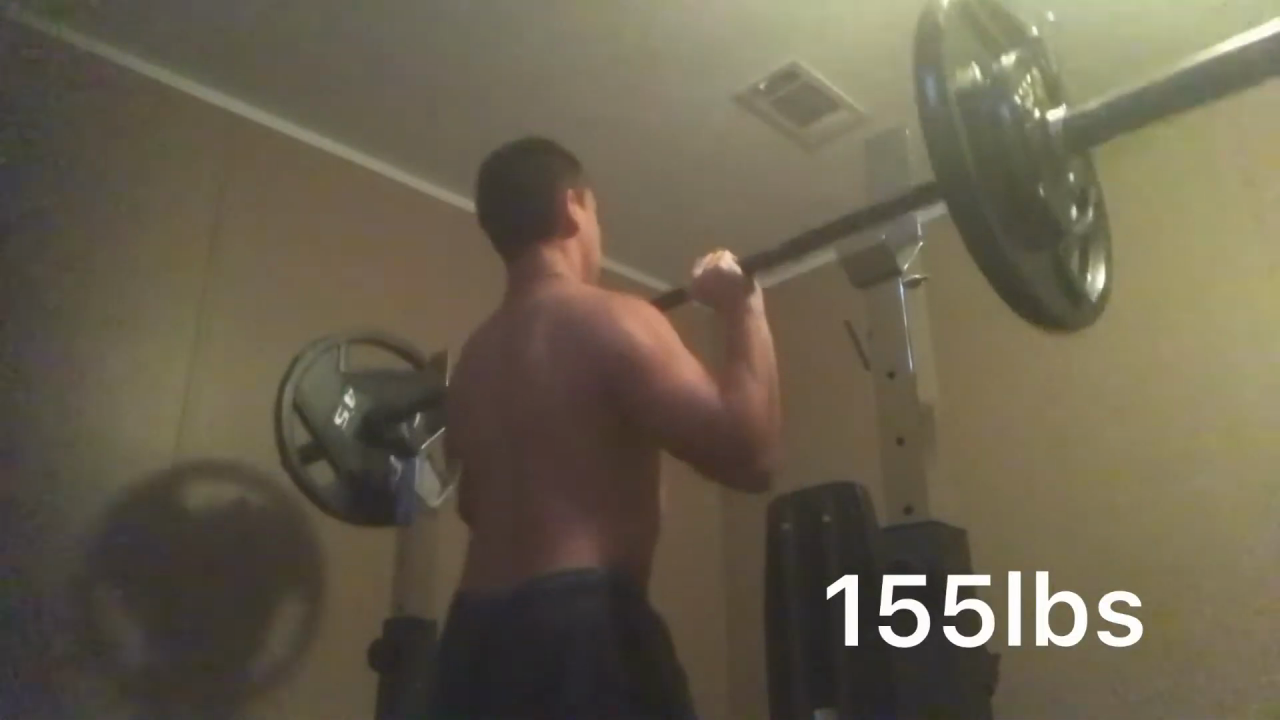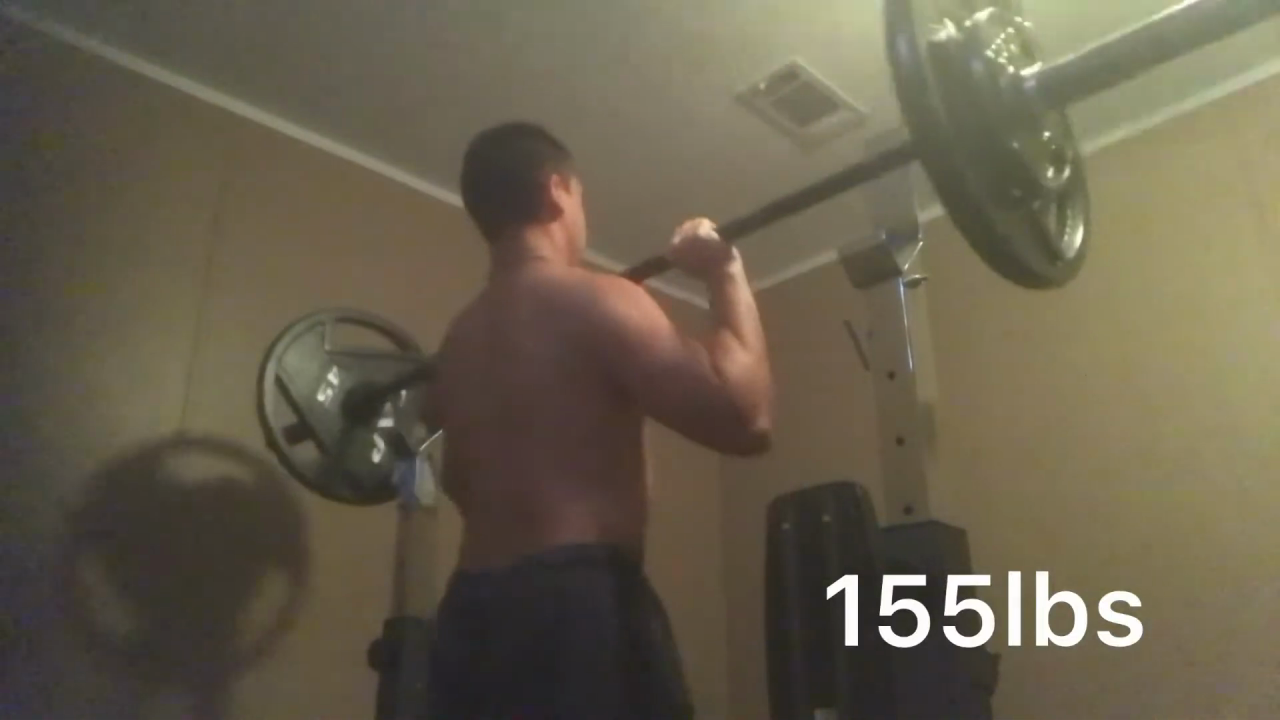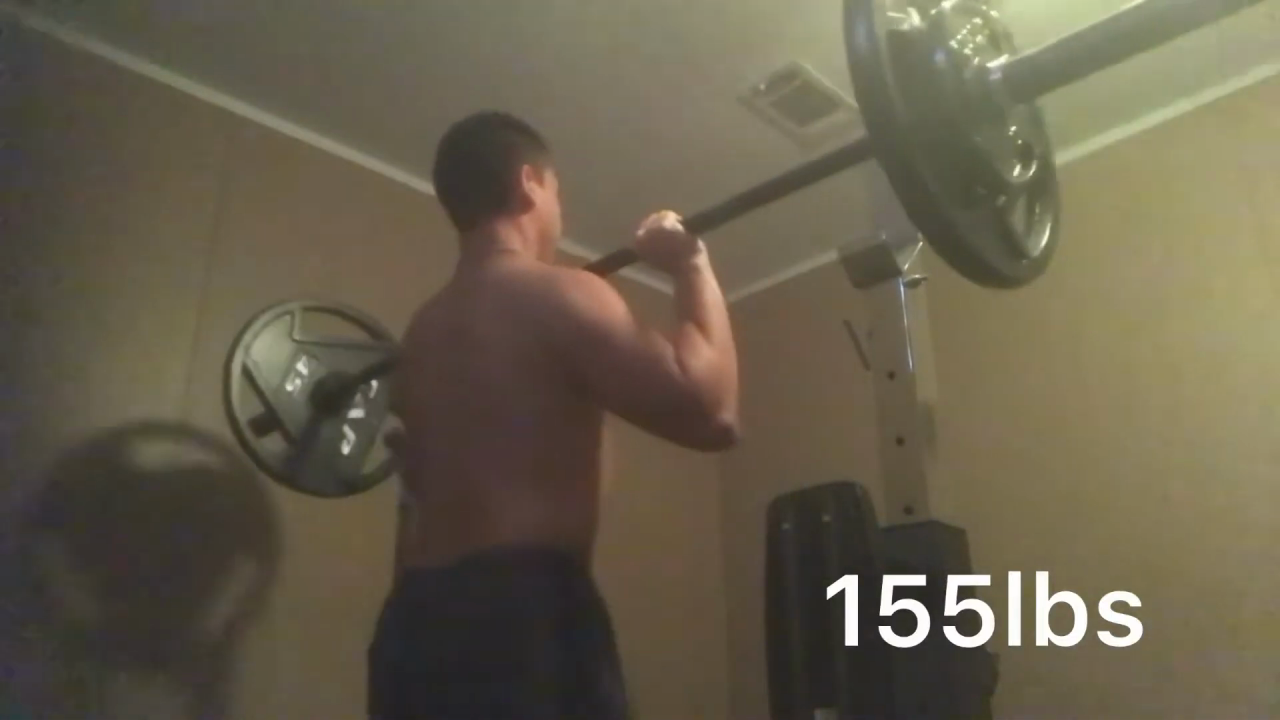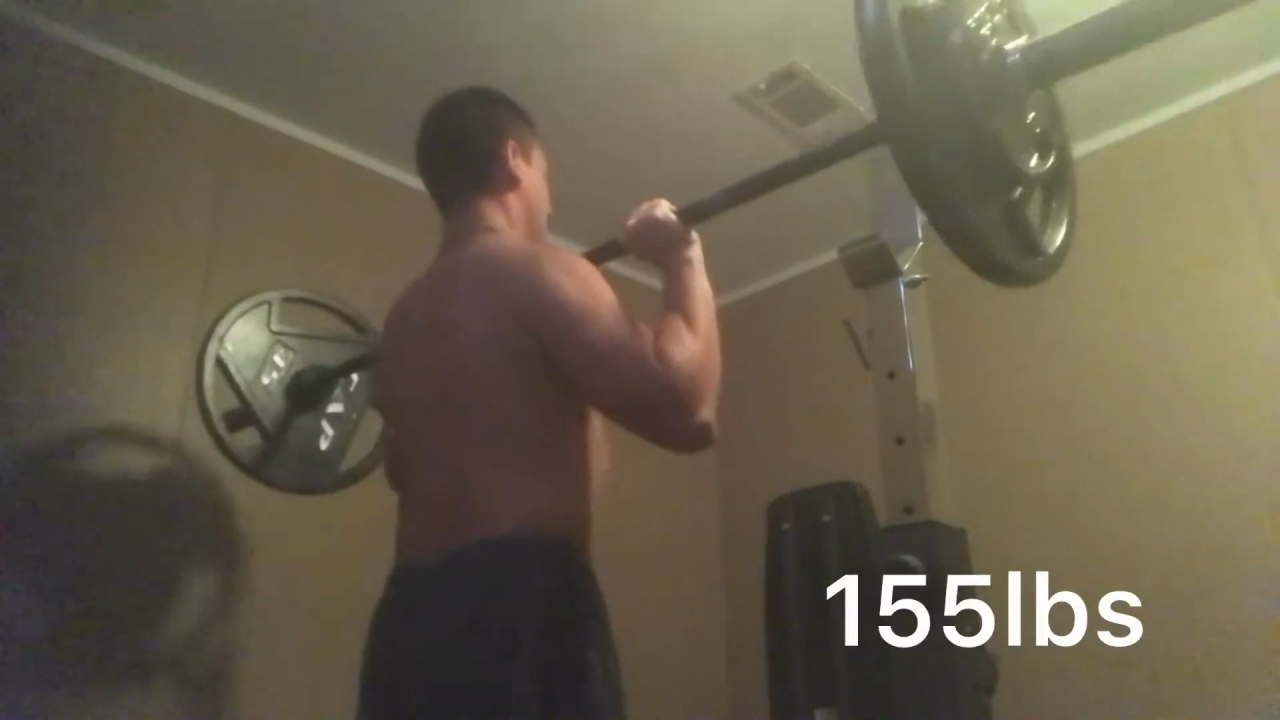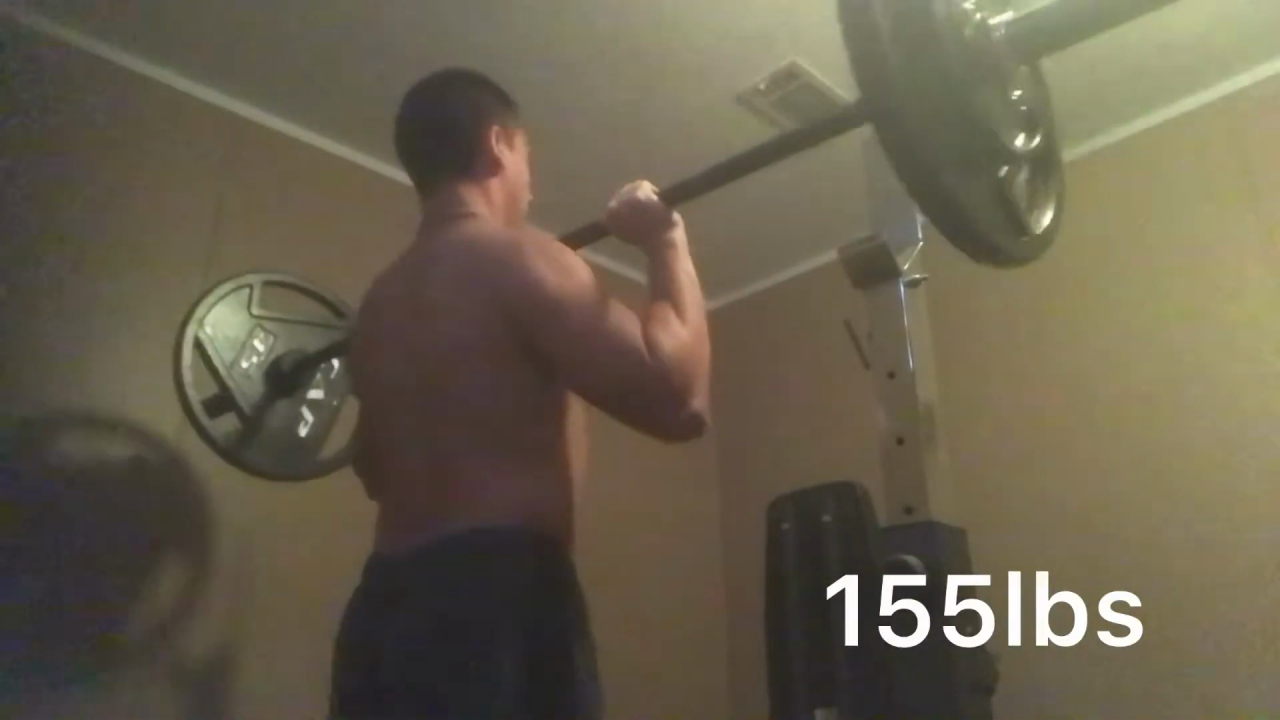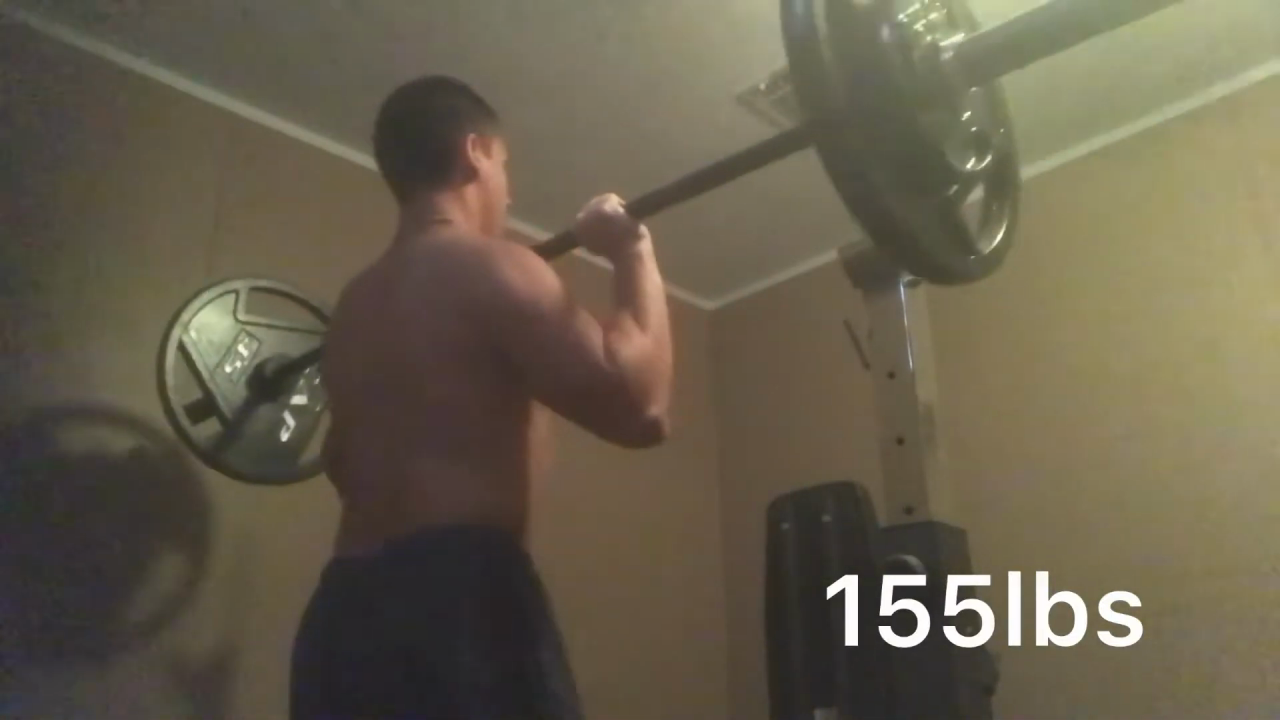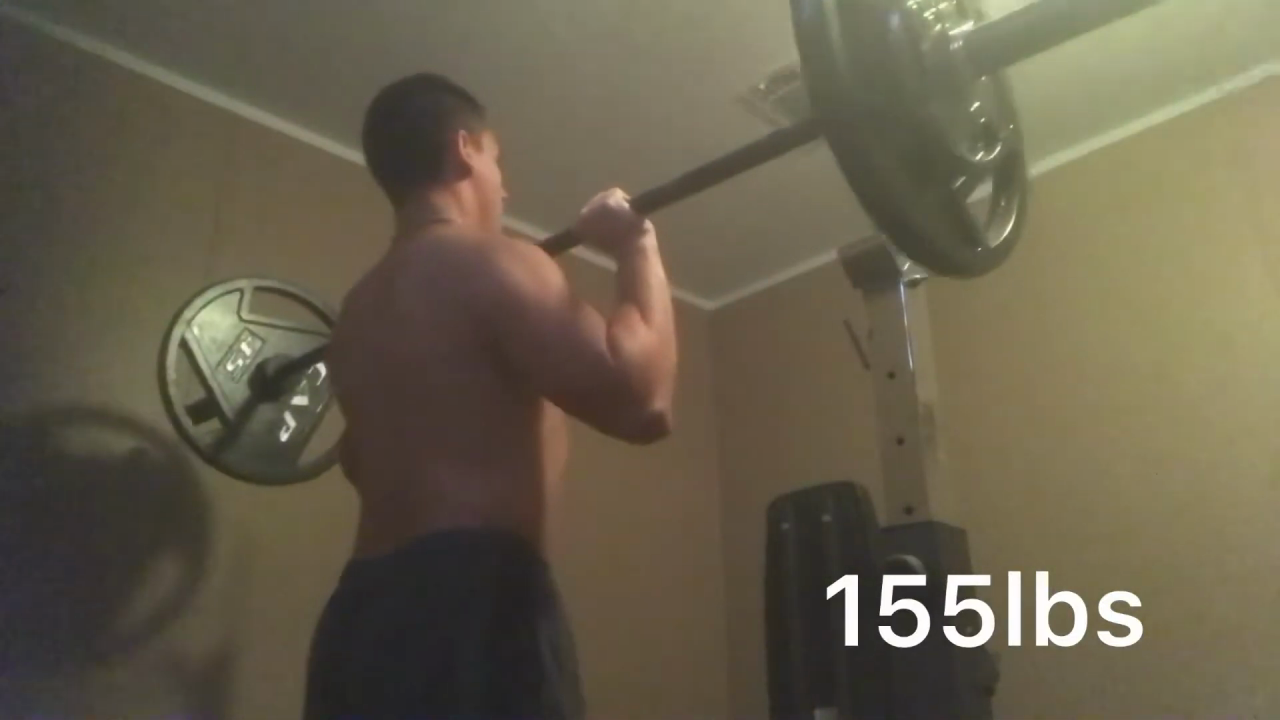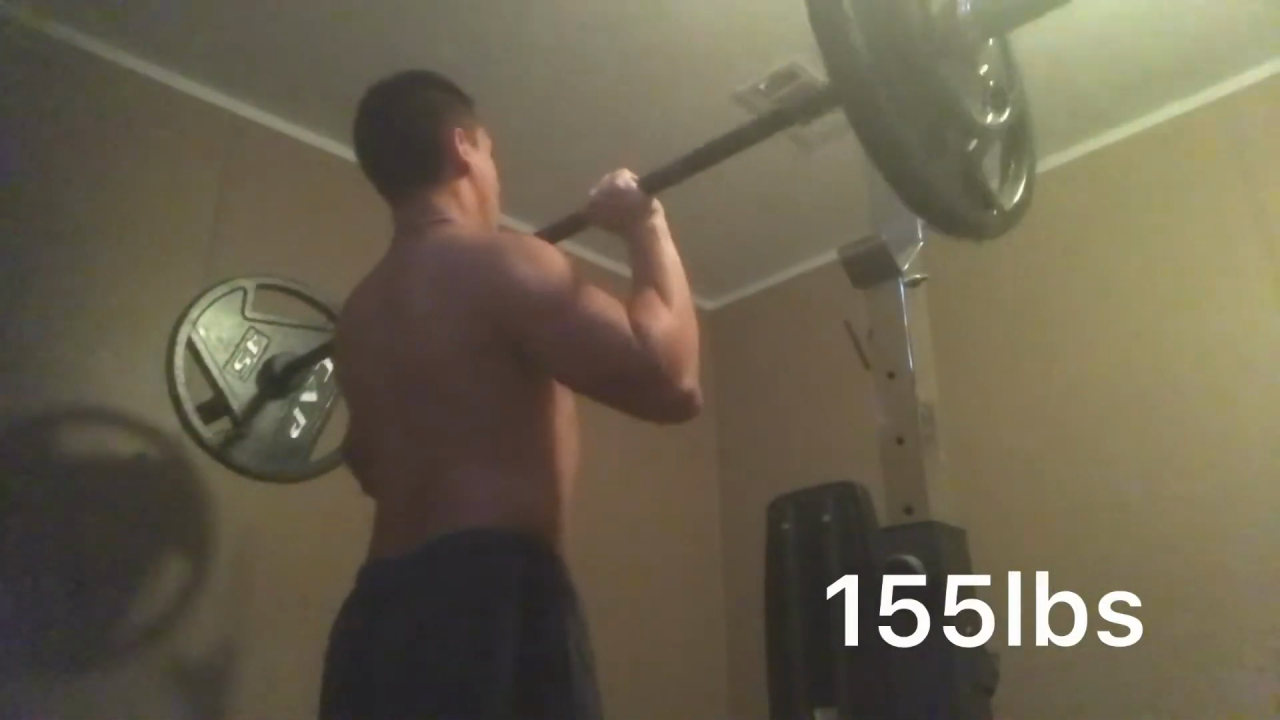
dt=0.3s
person 1, frame 1
left shoulder: (474, 357)
right shoulder: (605, 320)
right elbow: (748, 456)
right wrist: (743, 305)
left hip: (477, 635)
right hip: (580, 630)
person 1, frame 2
left shoulder: (459, 340)
right shoulder: (592, 300)
right elbow: (743, 418)
right wrist: (726, 275)
left hip: (472, 614)
right hip: (575, 607)
person 1, frame 3
left shoulder: (424, 329)
right shoulder: (554, 294)
right elbow: (709, 413)
right wrist: (691, 267)
left hip: (419, 618)
right hip: (517, 613)
person 1, frame 4
left shoulder: (407, 314)
right shoulder: (536, 273)
right elbow: (685, 412)
right wrist: (682, 258)
left hip: (413, 610)
right hip: (513, 606)
person 1, frame 5
left shoulder: (379, 301)
right shoulder: (518, 259)
right elbow: (678, 400)
right wrist: (666, 241)
left hip: (388, 607)
right hip: (491, 600)
person 1, frame 6
left shoulder: (354, 304)
right shoulder: (490, 267)
right elbow: (638, 406)
right wrist: (633, 252)
left hip: (348, 607)
right hip: (452, 599)
person 1, frame 7
left shoulder: (359, 307)
right shoulder: (491, 262)
right elbow: (640, 401)
right wrist: (636, 246)
left hip: (365, 610)
right hip: (468, 604)
person 1, frame 8
left shoulder: (360, 310)
right shoulder: (499, 262)
right elbow: (668, 382)
right wrist: (647, 228)
left hip: (381, 611)
right hip: (484, 603)
